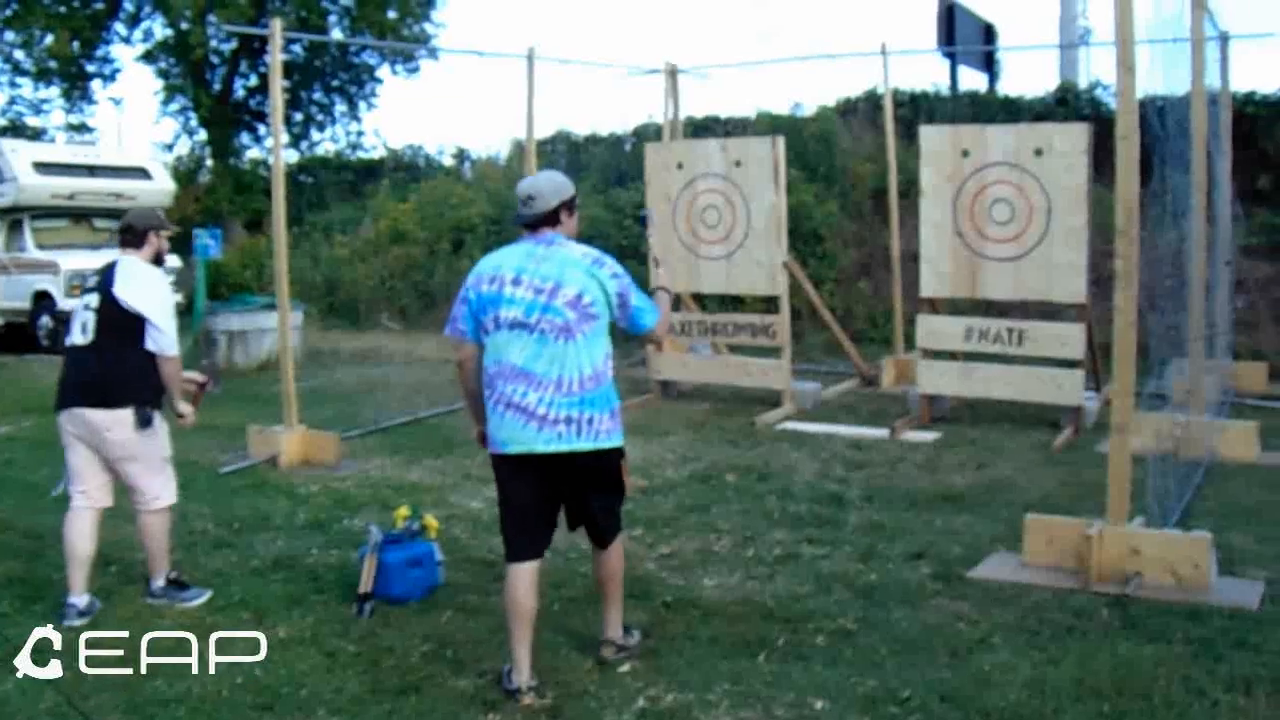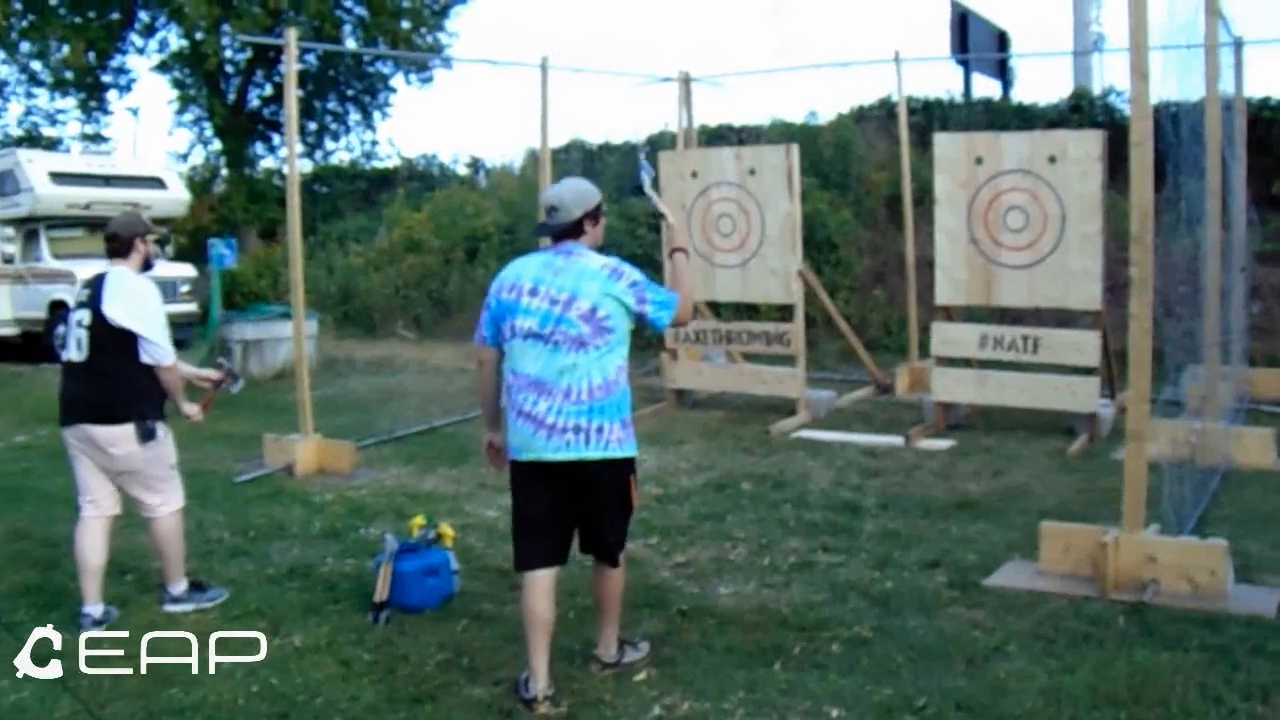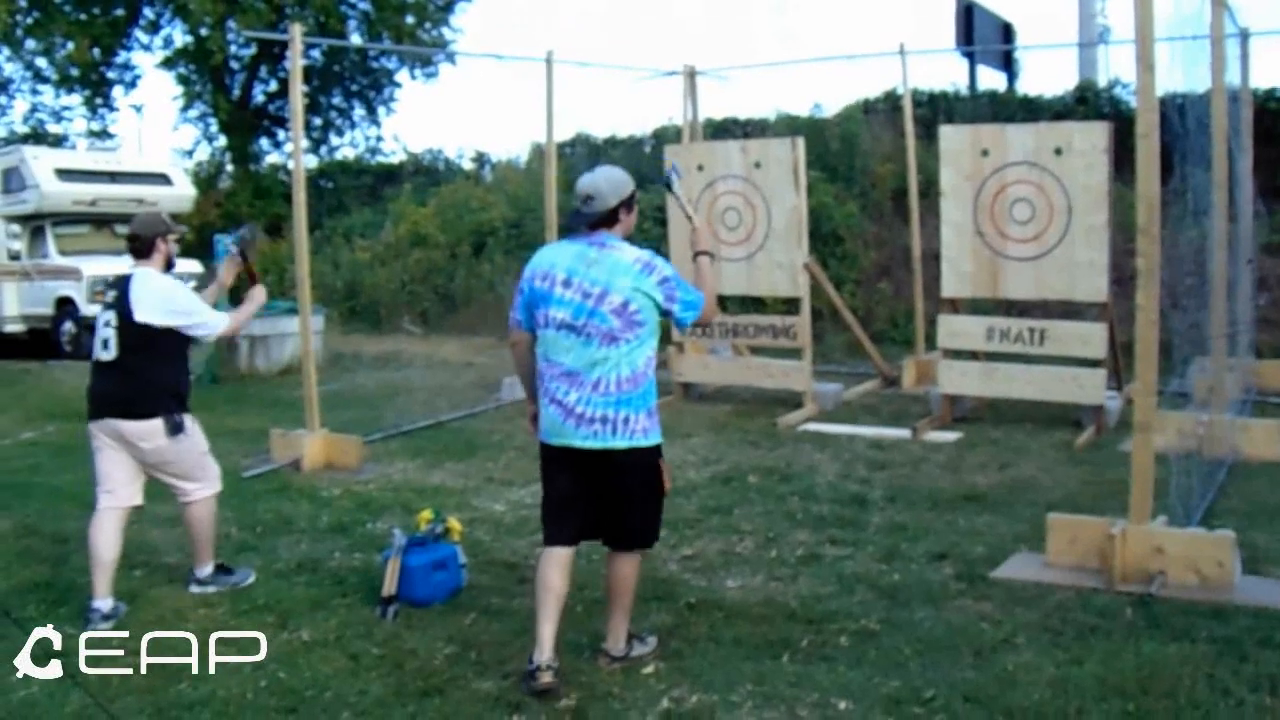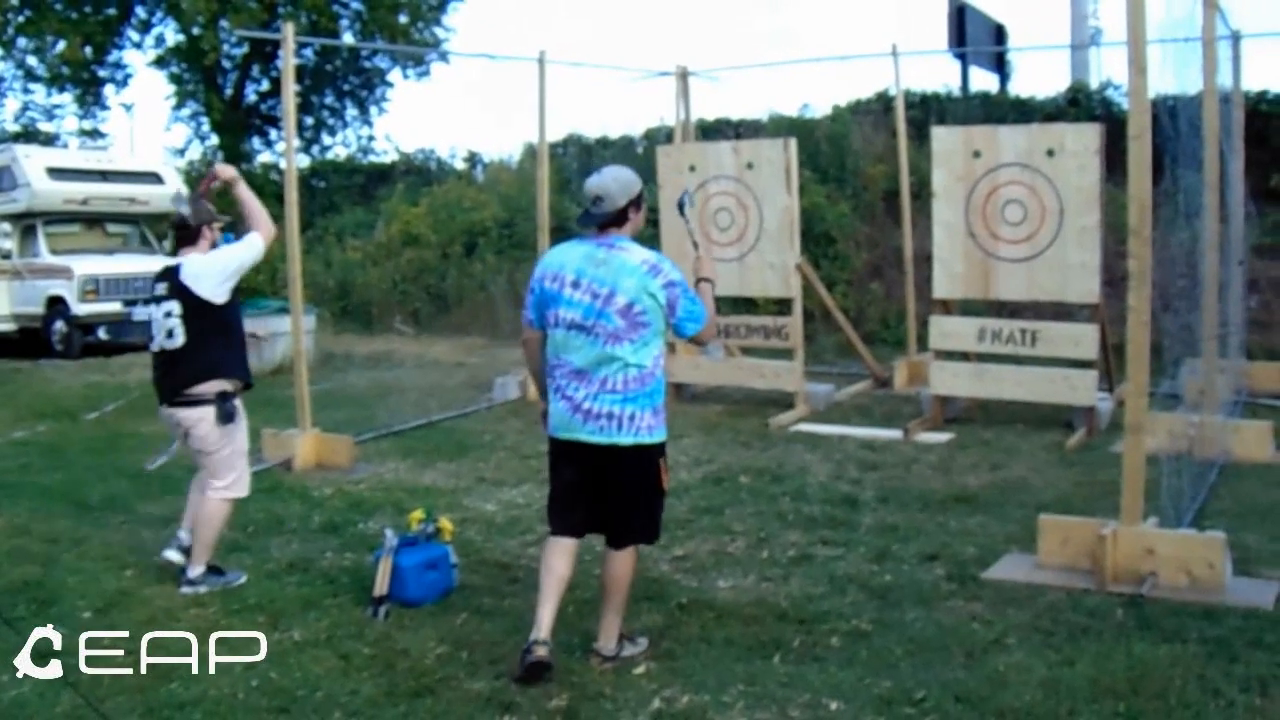
dt=0.4s
person 1, frame 1
left shoulder: (486, 270)
right shoulder: (596, 264)
left elbow: (467, 358)
right elbow: (655, 329)
left wrist: (478, 418)
right wrist: (661, 290)
left hip: (516, 436)
right hip: (591, 432)
left knee: (523, 553)
right knee: (605, 533)
left ankle: (522, 674)
right ankle: (614, 633)
person 1, frame 2
left shoulder: (510, 277)
right shoulder: (616, 277)
left elbow: (487, 361)
right elbow: (681, 311)
left wrist: (492, 426)
right wrist: (678, 253)
left hip: (531, 444)
right hip: (601, 443)
left knee: (539, 562)
right knee: (608, 551)
left ankle: (538, 683)
right ankle: (608, 649)
person 1, frame 3
left shoulder: (543, 262)
right shoulder: (647, 268)
left elbow: (519, 341)
right elbow: (705, 312)
left wrist: (535, 398)
right wrist: (702, 255)
left hip: (560, 430)
right hip: (627, 431)
left knee: (558, 540)
right knee: (625, 542)
left ankle: (543, 656)
right ankle: (617, 642)
person 1, frame 4
left shoulder: (554, 261)
right shoulder: (655, 270)
left elbow: (531, 339)
right elbow: (703, 333)
left wrist: (546, 396)
right wrist: (705, 281)
left hip: (569, 424)
right hip: (632, 428)
left knee: (564, 530)
right knee: (622, 539)
left ankle: (540, 637)
right ankle: (609, 643)
person 2, frame 1
left shoulder: (101, 280)
right shoulder: (148, 277)
right elbow: (163, 349)
left wrist: (178, 376)
right wrist: (178, 401)
left hip: (74, 406)
right hip: (122, 410)
left knee: (85, 500)
right knee: (155, 497)
left ankle: (77, 601)
right ankle: (162, 584)
person 2, frame 2
left shoulder: (92, 290)
right shoulder: (137, 288)
right elbow: (159, 360)
left wrist: (195, 373)
right wrist: (183, 403)
left hip: (79, 420)
right hip: (126, 422)
left knee: (94, 509)
right knee: (165, 502)
left ankle: (92, 610)
right ankle: (178, 590)
person 2, frame 3
left shoulder: (119, 290)
right shoulder: (163, 289)
right elbow: (219, 327)
left wrist: (218, 287)
right wrist: (252, 307)
left hip: (107, 416)
right hip: (154, 418)
left knee: (113, 504)
right knee: (201, 486)
left ankle: (101, 605)
right ankle: (205, 573)
person 2, frame 4
left shoulder: (164, 280)
right shoulder: (209, 270)
right elbow: (265, 231)
right wrist: (234, 181)
left hip: (176, 400)
right hip: (210, 403)
left knee: (216, 474)
right knee: (222, 486)
left ankle: (183, 541)
right ankle: (197, 572)
